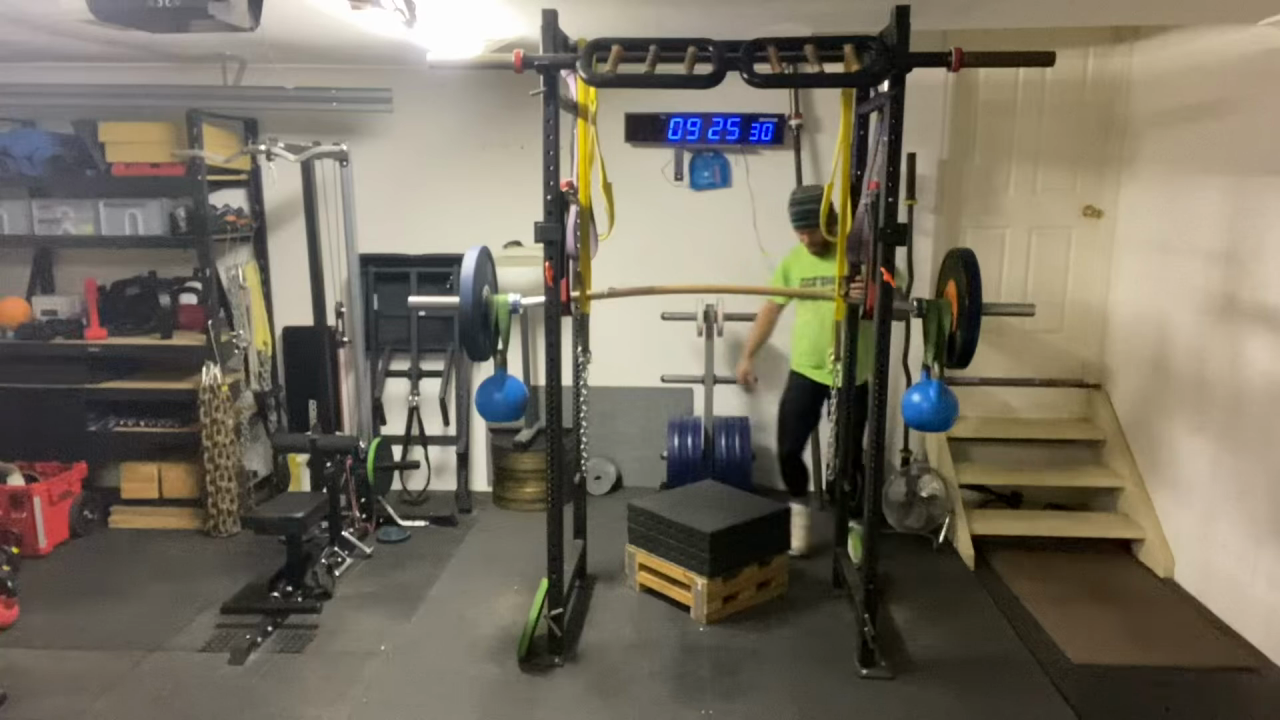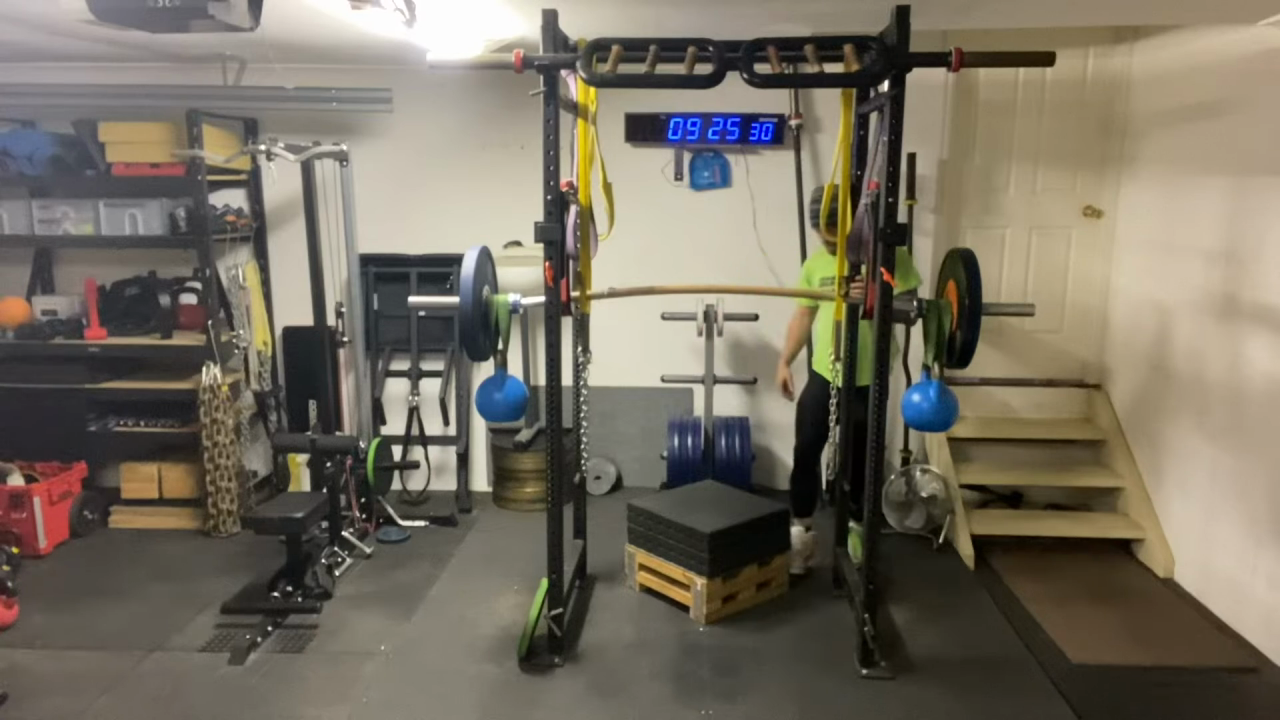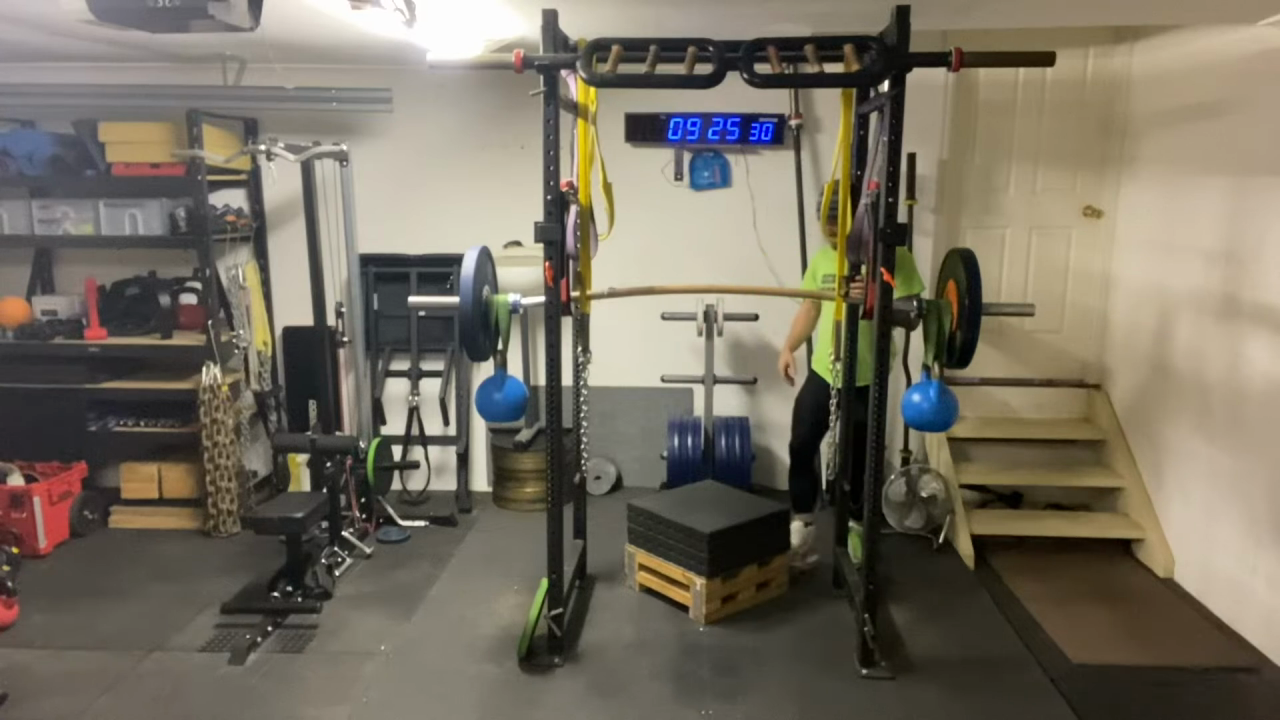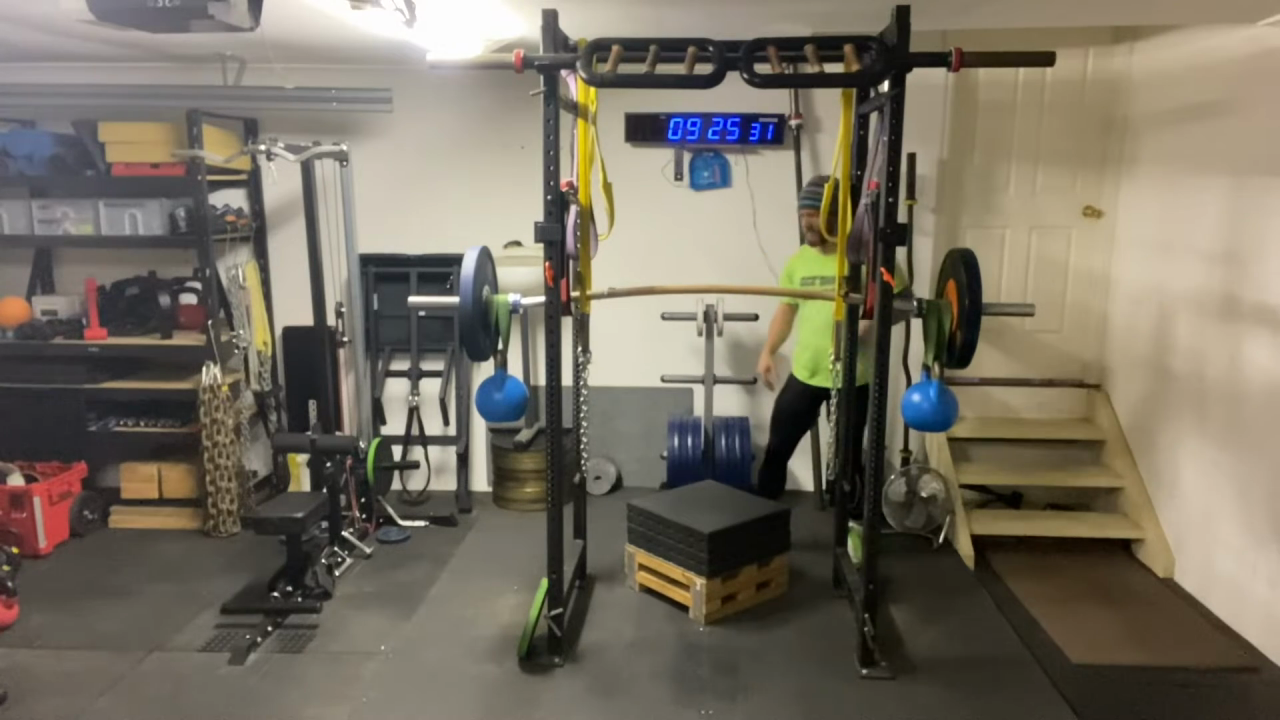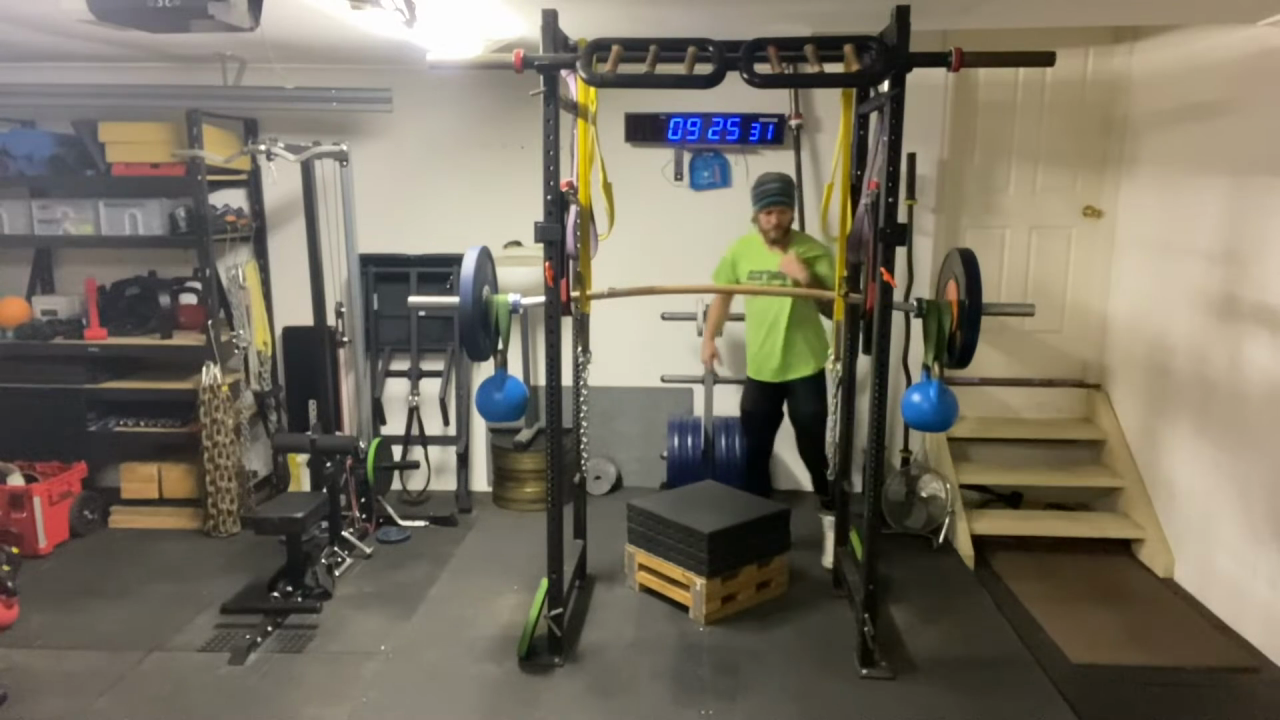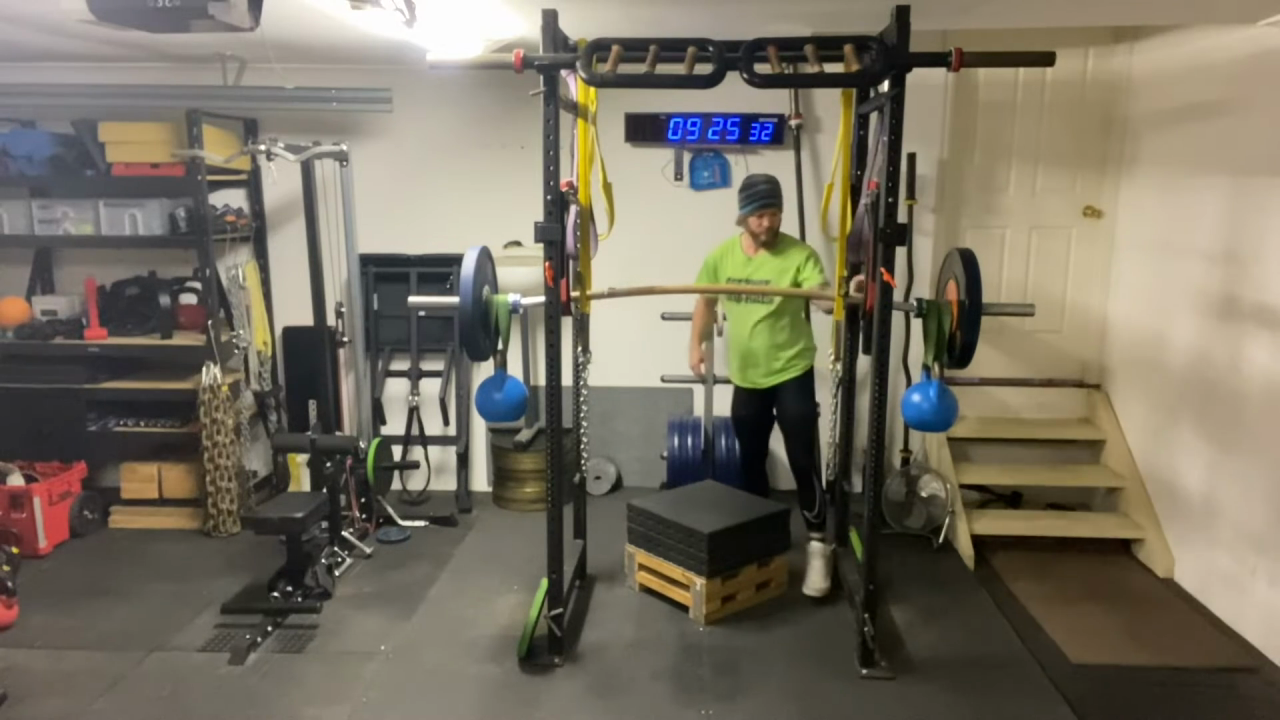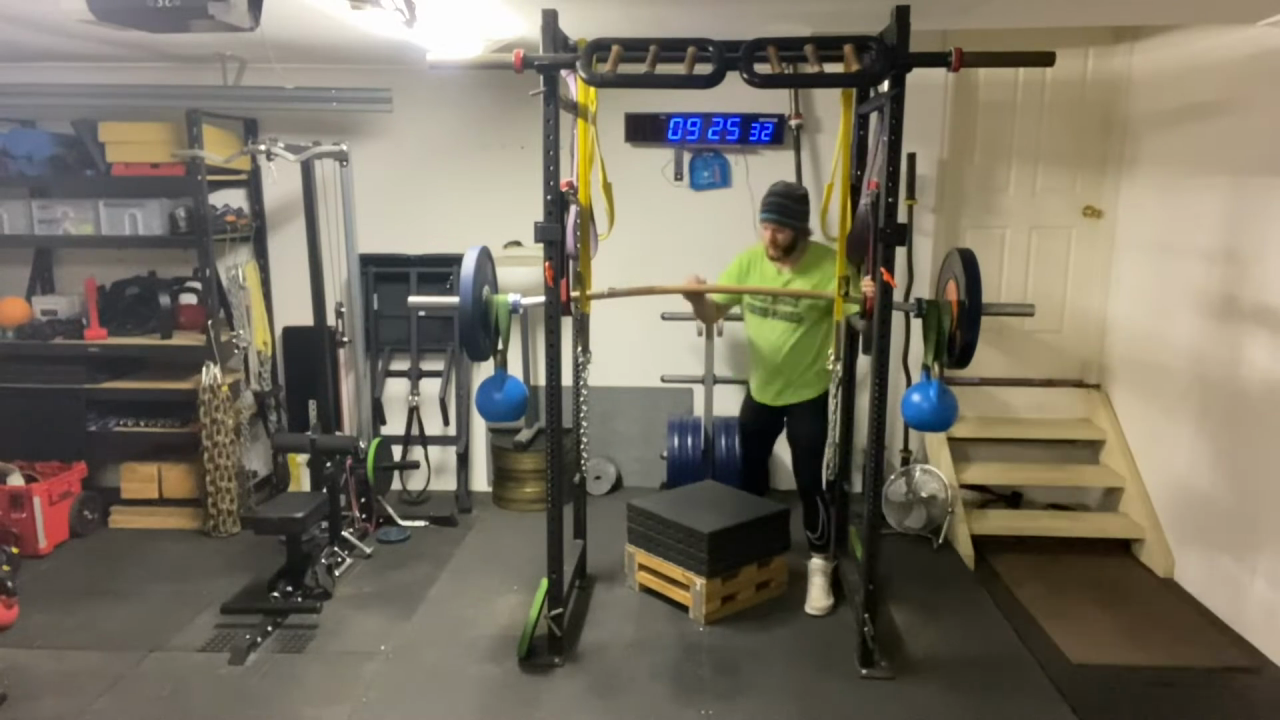
dt=0.4s
person 1, frame 1
right shoulder: (794, 259)
right elbow: (771, 308)
right wrist: (747, 356)
left hip: (853, 375)
right hip: (806, 371)
left knee: (851, 457)
right knee: (788, 450)
right ankle: (801, 507)
person 1, frame 2
right shoulder: (816, 262)
right elbow: (804, 313)
right wrist: (784, 361)
left hip: (868, 379)
right hip: (824, 374)
left knee: (858, 462)
right knee: (804, 451)
left ankle: (859, 530)
right ankle: (801, 531)
person 1, frame 3
left shoulder: (891, 253)
right shoulder: (823, 257)
right wrist: (788, 348)
left hip: (866, 379)
right hip: (822, 372)
left knee: (857, 461)
right knee: (800, 448)
left ankle: (856, 527)
right ankle: (803, 530)
person 1, frame 4
right shoulder: (799, 259)
left wrist: (868, 316)
right wrist: (768, 352)
left hip: (851, 378)
right hip: (804, 375)
left knee: (847, 463)
right knee: (776, 451)
person 1, frame 5
left shoulder: (814, 252)
right shoulder: (740, 250)
right elbow: (723, 294)
left wrist: (808, 279)
right wrist: (709, 337)
left hip: (805, 368)
right hip: (760, 370)
left knee: (813, 453)
right knee: (755, 456)
left ankle: (831, 523)
person 1, frame 6
left shoulder: (799, 255)
right shoulder: (722, 255)
left elbow: (824, 297)
right elbow: (706, 301)
right wrist: (696, 345)
left hip: (792, 373)
right hip: (746, 377)
left knee: (804, 464)
right knee: (751, 465)
left ankle: (818, 549)
person 1, frame 7
left shoulder: (830, 264)
right shoulder: (748, 261)
right elbow: (713, 312)
left wrist: (871, 298)
right wrist: (696, 298)
left hip: (808, 390)
right hip: (761, 385)
left knee: (809, 482)
right knee: (752, 469)
left ankle: (820, 566)
